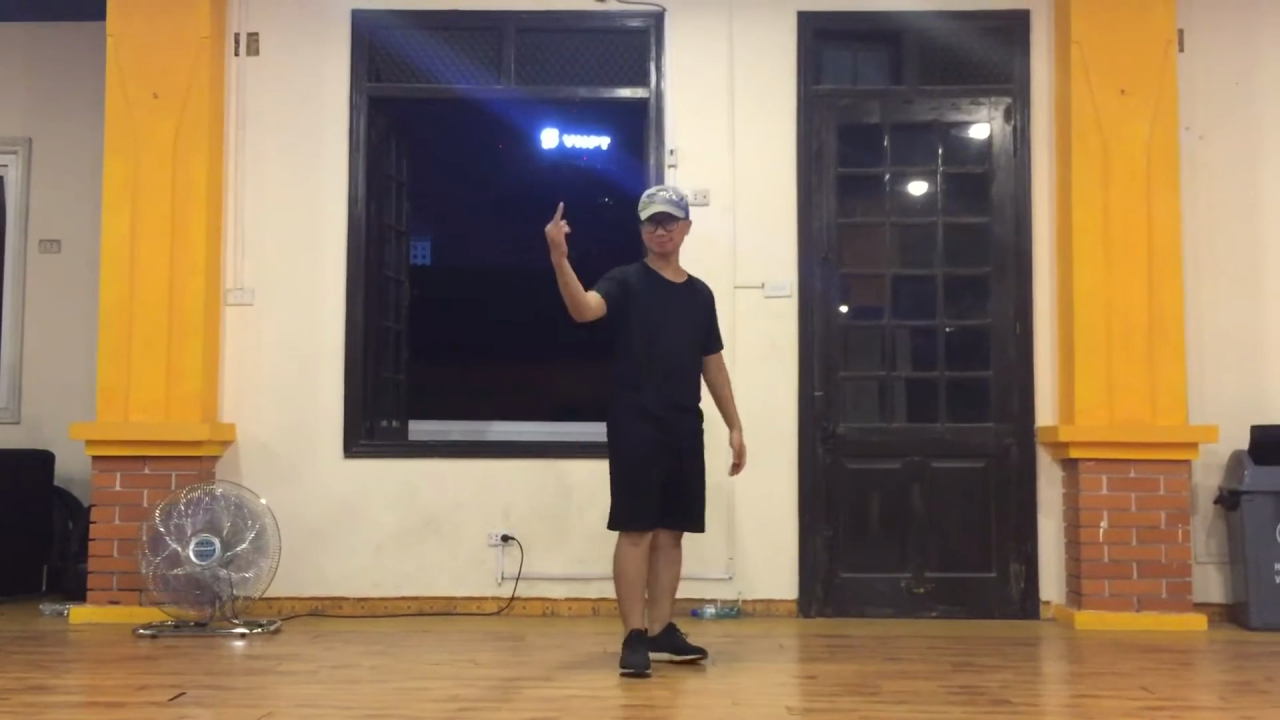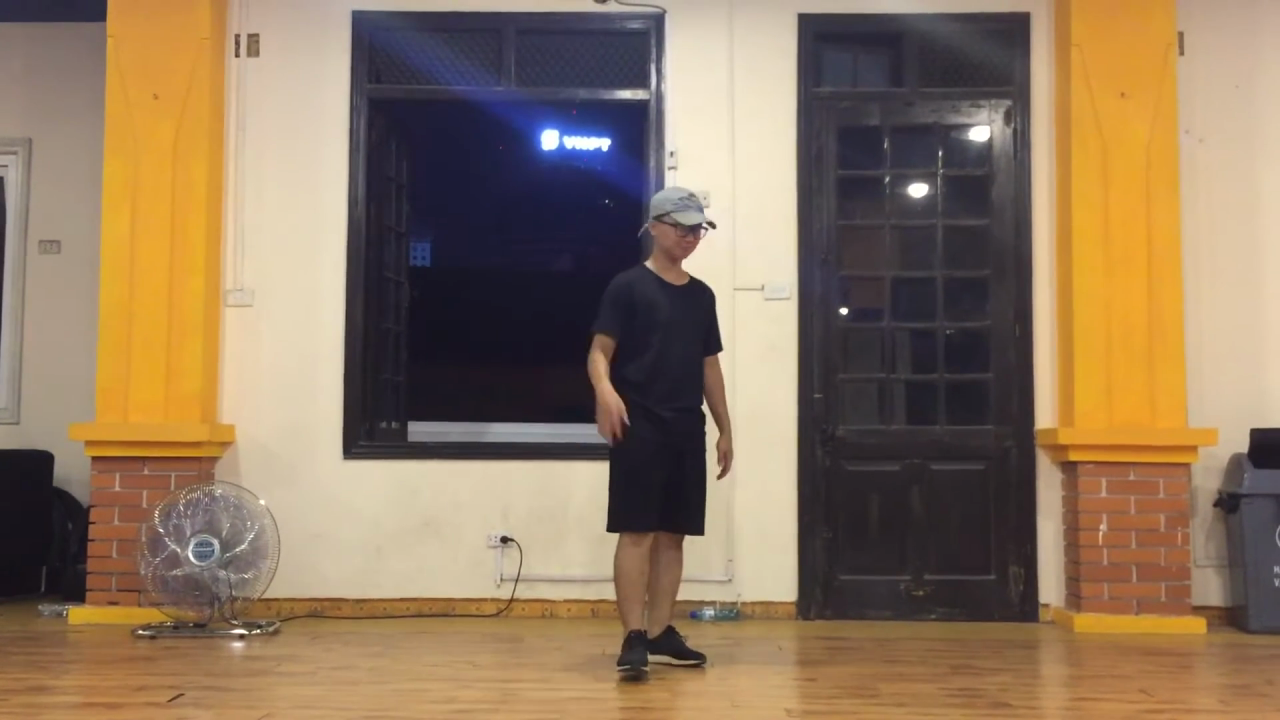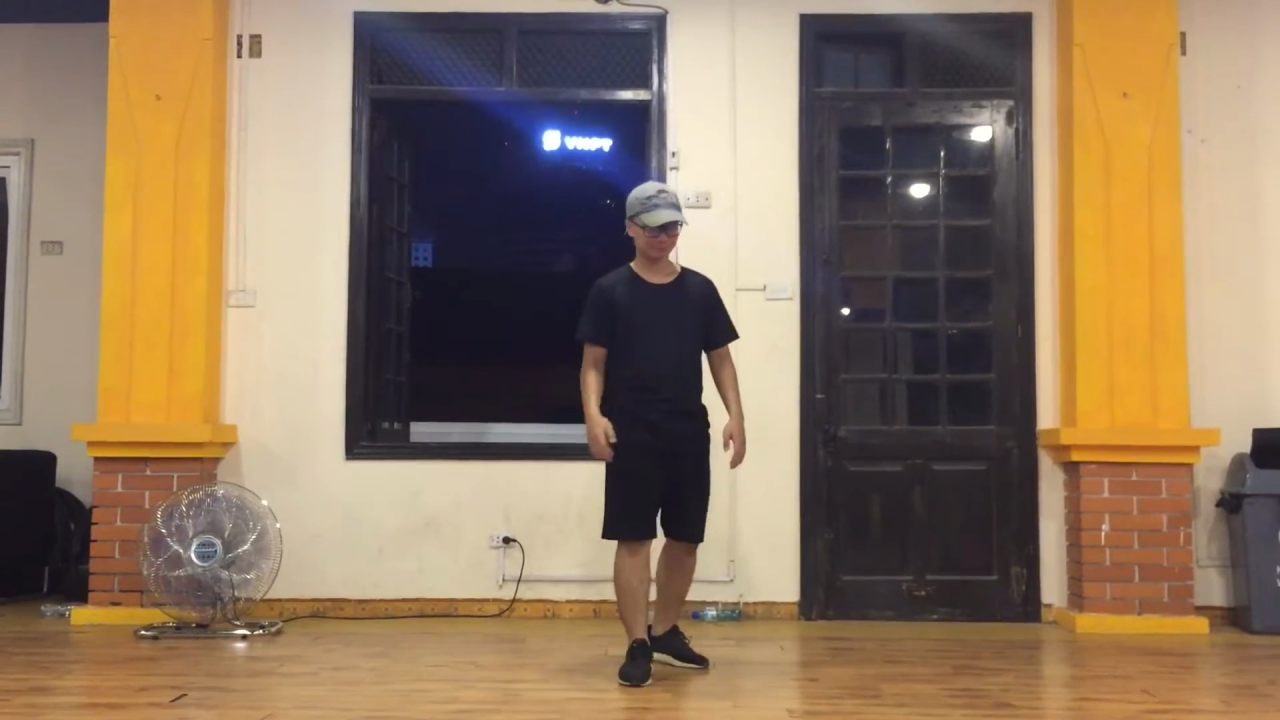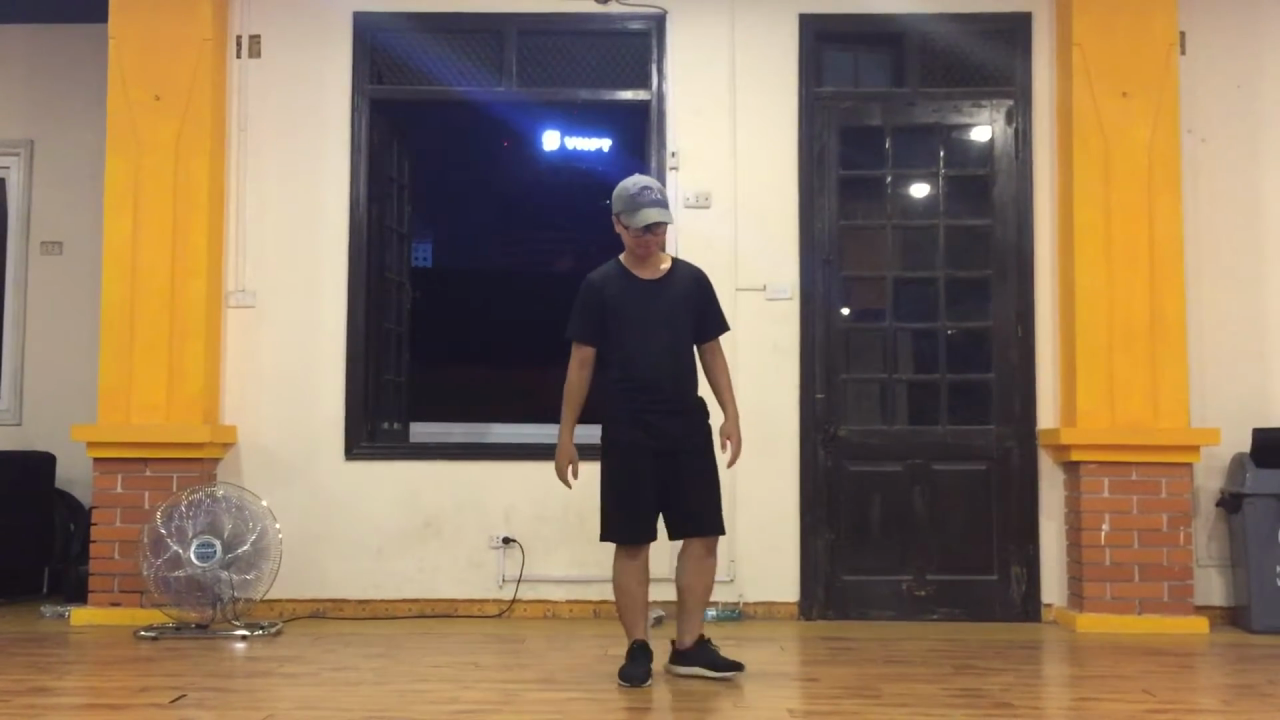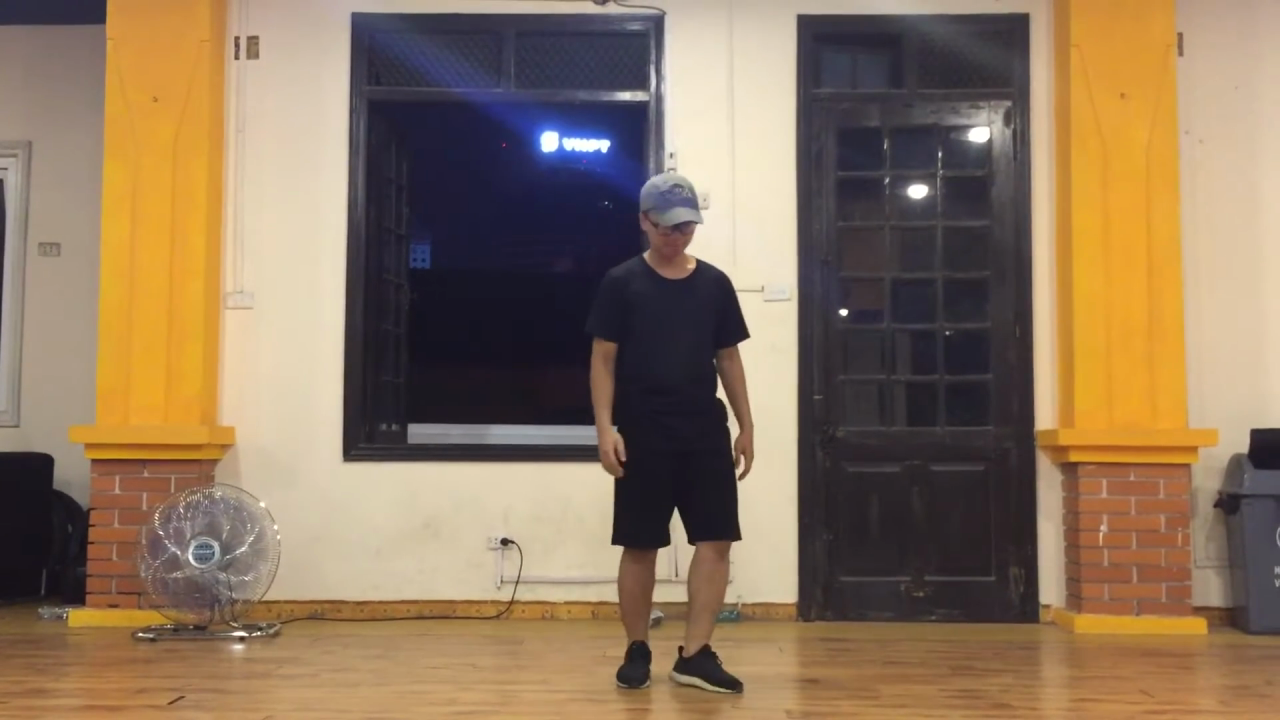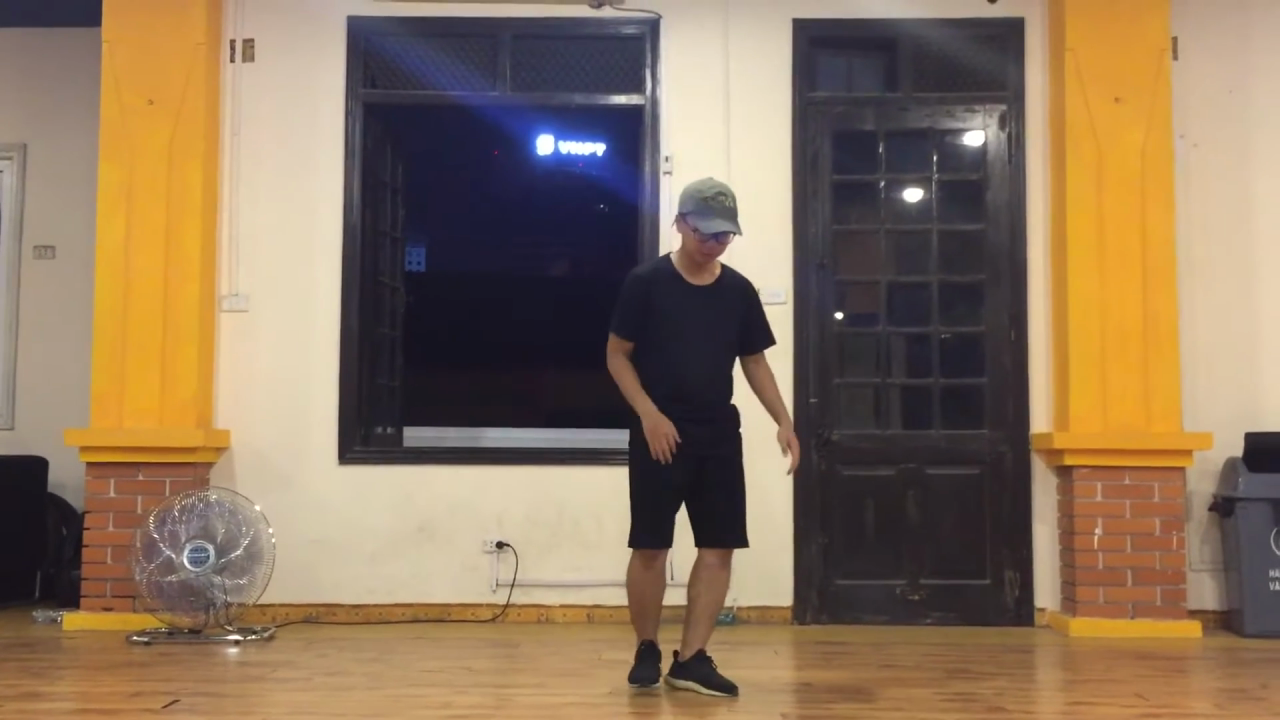
dt=0.4s
person 1, frame 1
left shoulder: (700, 294)
right shoulder: (627, 281)
left elbow: (713, 364)
right elbow: (583, 309)
left wrist: (735, 426)
right wrist: (559, 258)
left hip: (685, 426)
right hip: (636, 422)
left knee: (670, 531)
right knee: (635, 529)
left ankle: (661, 630)
right ankle: (635, 636)
person 1, frame 2
left shoulder: (702, 295)
right shoulder: (629, 286)
right elbow: (600, 349)
left wrist: (725, 429)
right wrist: (605, 392)
left hip: (688, 429)
right hip: (640, 426)
left knee: (672, 533)
right knee: (637, 531)
left ankle: (661, 633)
right ankle: (634, 637)
person 1, frame 3
left shoulder: (700, 289)
right shoulder: (610, 290)
left elbow: (719, 357)
right elbow: (592, 363)
left wrist: (735, 415)
right wrist: (593, 414)
left hip: (689, 431)
right hip: (633, 434)
left knee: (684, 538)
right knee: (633, 539)
left ankle: (665, 632)
right ankle: (638, 645)
person 1, frame 4
left shoulder: (692, 280)
right shoulder: (600, 286)
left elbow: (711, 351)
right elbow: (582, 363)
left wrist: (730, 414)
right wrist: (566, 434)
left hip: (688, 427)
right hip: (627, 433)
left knee: (703, 535)
right knee: (631, 542)
left ankle: (689, 644)
right ankle: (638, 648)
person 1, frame 5
left shoulder: (715, 284)
right shoulder: (622, 283)
left elbow: (728, 358)
right elbow: (603, 359)
left wrist: (746, 427)
right wrist: (606, 428)
left hip: (706, 430)
right hip: (644, 433)
left knee: (716, 541)
right knee: (640, 547)
left ankle: (695, 654)
right ankle: (637, 650)
person 1, frame 6
left shoulder: (739, 291)
right shoulder: (646, 282)
left elbow: (754, 362)
right elbow: (617, 356)
left wrist: (783, 421)
right wrist: (650, 415)
left hip: (720, 434)
right hip: (660, 433)
left knee: (719, 548)
right knee: (650, 547)
left ankle: (691, 658)
right ankle: (647, 649)
